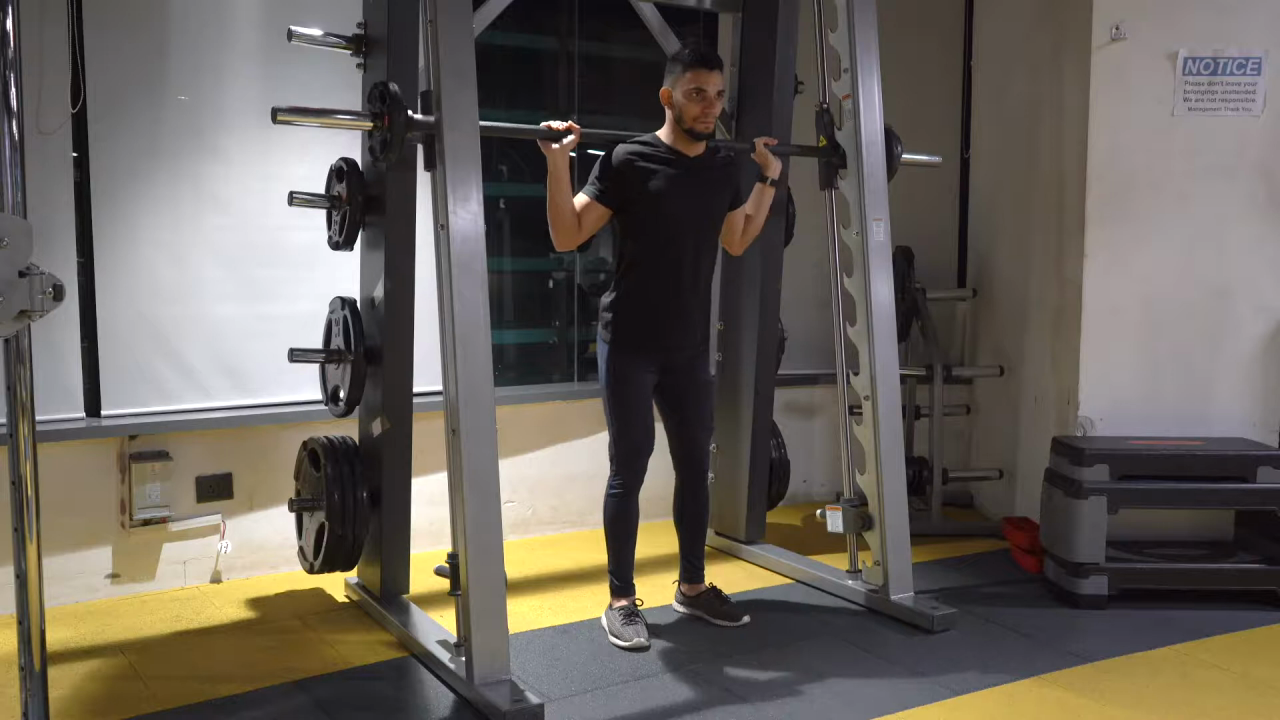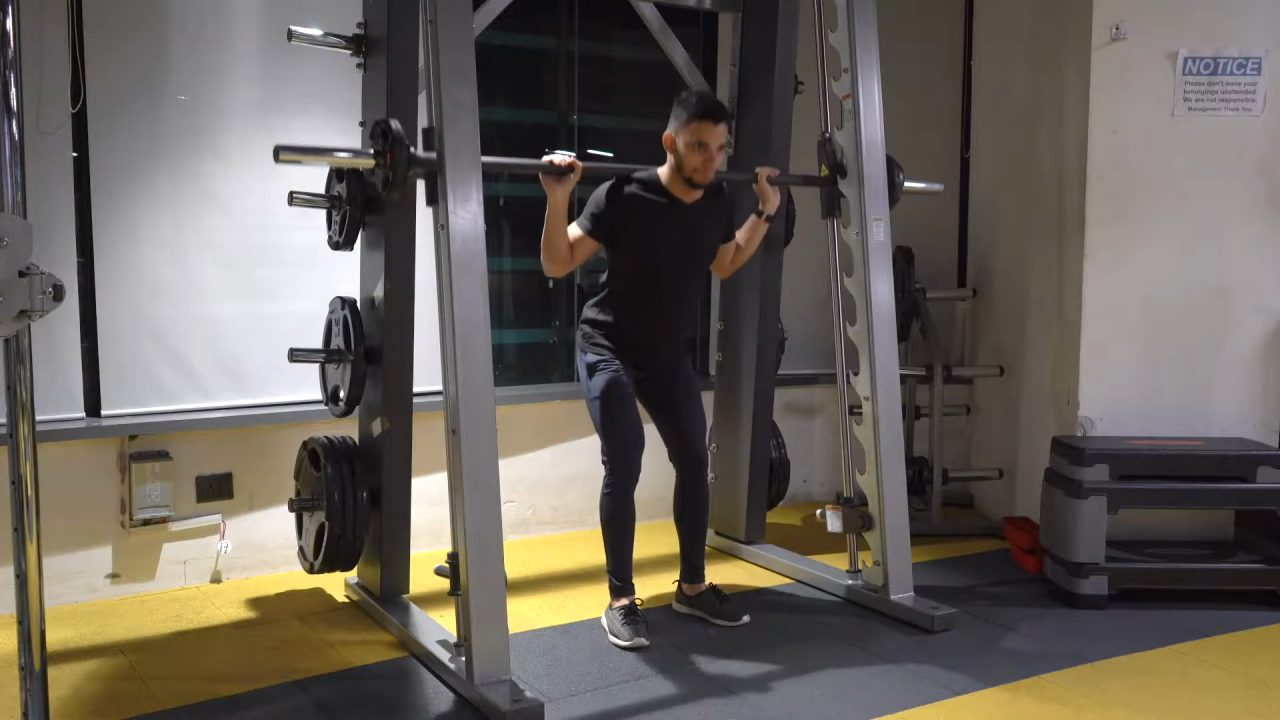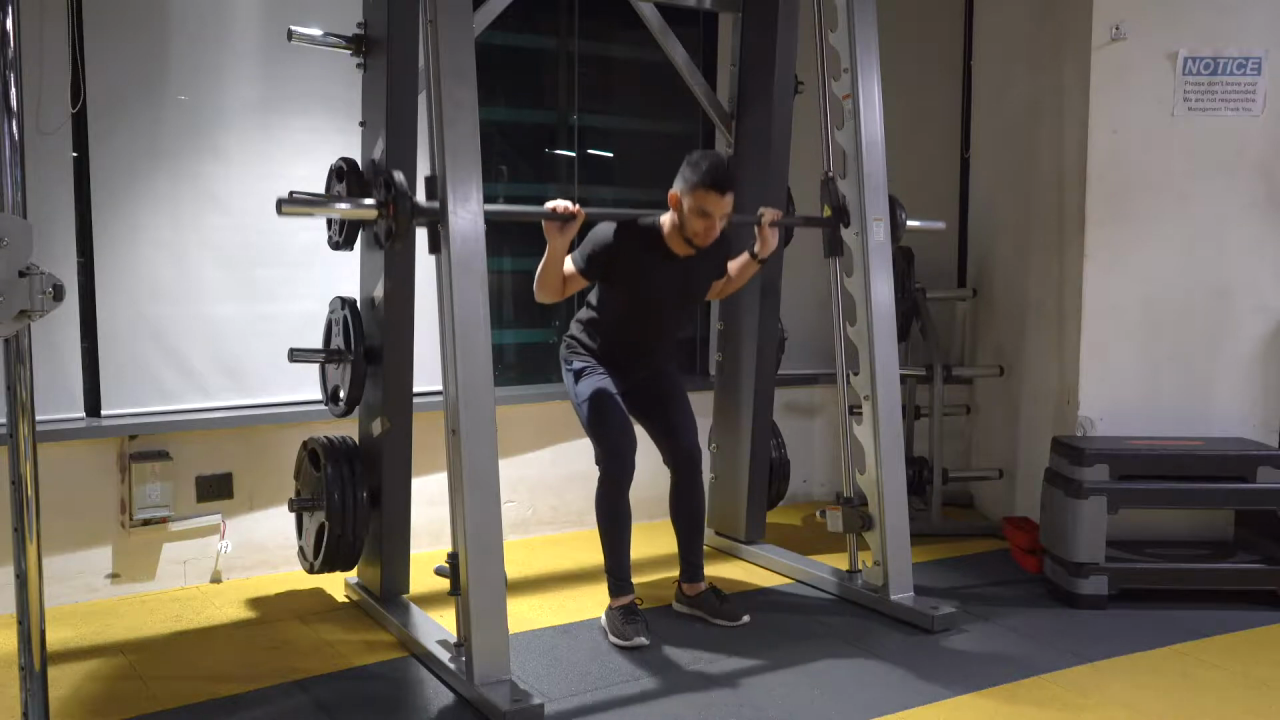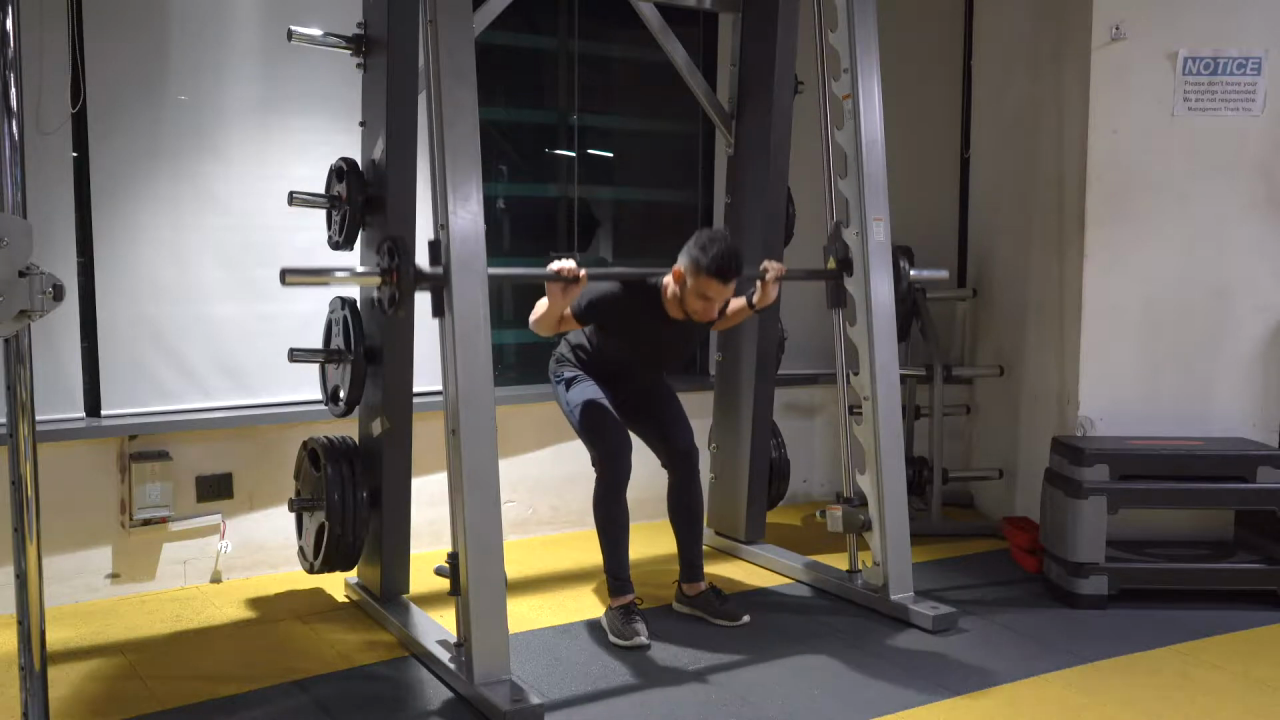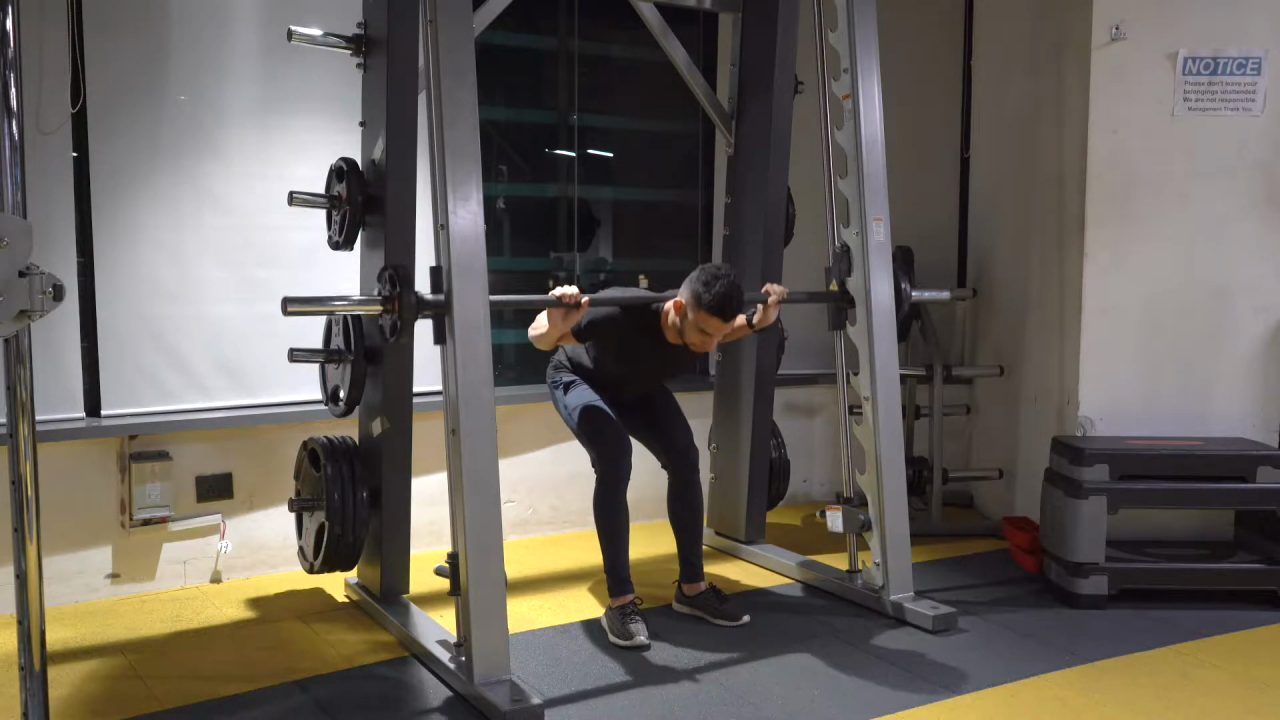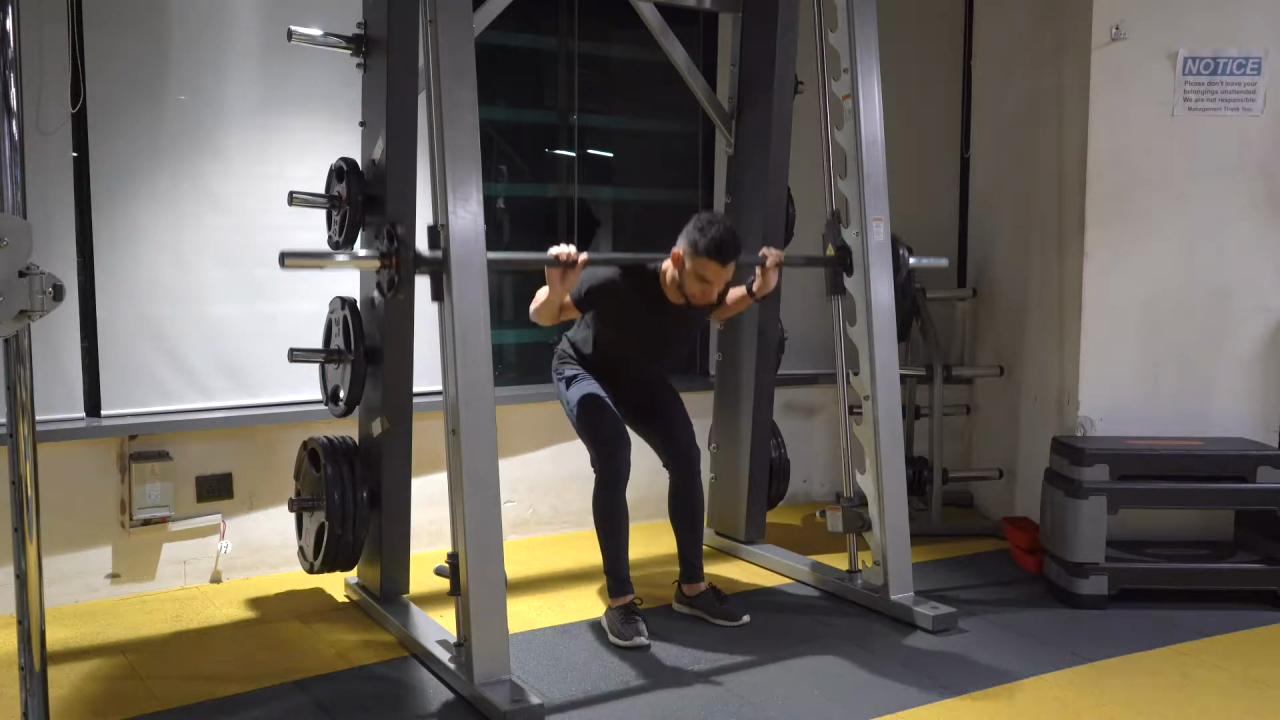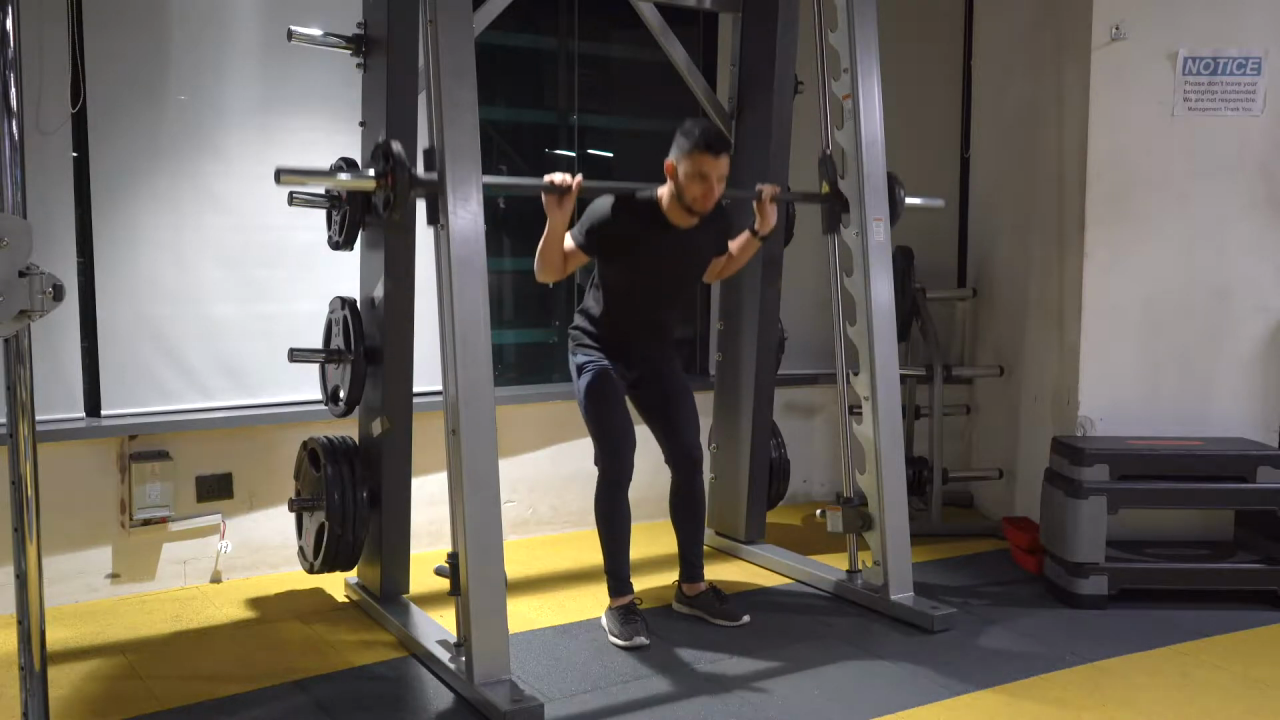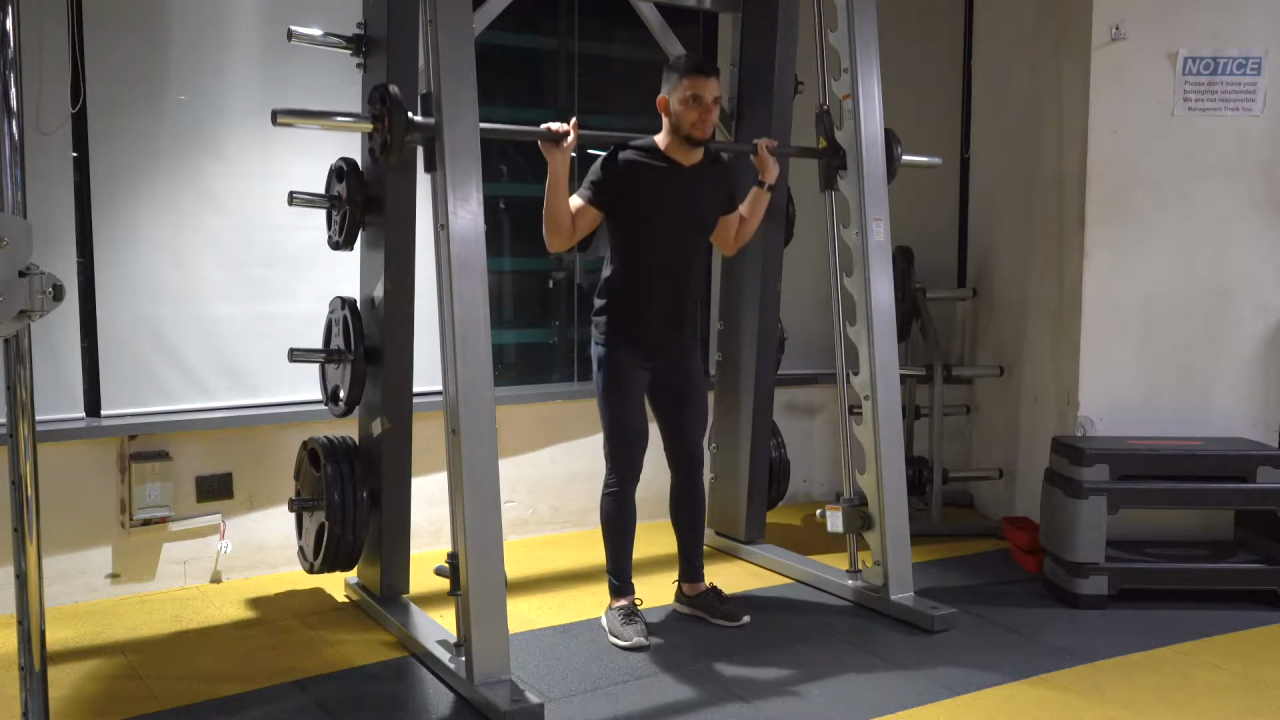
dt=0.5s
person 1, frame 1
left shoulder: (723, 169)
right shoulder: (628, 162)
left elbow: (737, 242)
right elbow: (566, 238)
left wrist: (769, 179)
right wrist: (558, 163)
left hip: (689, 347)
right hip: (629, 346)
left knee: (695, 463)
right knee: (631, 468)
left ankle: (693, 586)
right ankle: (621, 600)
person 1, frame 2
left shoulder: (719, 202)
right shoulder: (624, 197)
left elbow: (725, 264)
right elbow: (557, 264)
left wrist: (766, 211)
right wrist: (557, 199)
left hip: (669, 353)
right hip: (609, 351)
left knee: (694, 460)
right knee: (624, 465)
left ankle: (692, 586)
right ankle: (621, 601)
person 1, frame 3
left shoulder: (712, 248)
right shoulder: (619, 241)
left elbow: (716, 288)
right elbow: (547, 292)
left wrist: (760, 251)
right wrist: (556, 246)
left hip: (653, 366)
right hip: (593, 360)
left knee: (687, 457)
right knee: (619, 459)
left ankle: (692, 586)
right ankle: (620, 601)
person 1, frame 4
left shoulder: (707, 303)
right shoulder: (620, 296)
right elbow: (540, 327)
left wrist: (758, 300)
right wrist: (556, 302)
left hip: (642, 378)
right hip: (583, 372)
left knee: (685, 457)
right knee: (615, 459)
left ankle: (692, 586)
right ankle: (620, 601)
person 1, frame 5
left shoulder: (704, 324)
right shoulder: (619, 317)
right elbow: (538, 337)
left wrist: (758, 321)
right wrist: (555, 325)
left hip: (639, 384)
right hip: (580, 379)
left knee: (684, 457)
right knee: (615, 460)
left ankle: (692, 586)
right ankle: (621, 601)
person 1, frame 6
left shoulder: (706, 290)
right shoulder: (619, 283)
right elbow: (541, 316)
left wrist: (757, 289)
right wrist: (557, 289)
left hip: (644, 376)
right hip: (584, 371)
left knee: (686, 458)
right knee: (614, 461)
left ankle: (692, 587)
right ankle: (620, 601)
person 1, frame 7
left shoulder: (714, 221)
right shoulder: (618, 215)
left elbow: (715, 270)
right elbow: (547, 273)
left wrist: (760, 229)
right wrist: (557, 219)
left hip: (656, 351)
right hip: (599, 349)
left knee: (688, 459)
right knee: (618, 465)
left ankle: (692, 586)
right ankle: (620, 601)
person 1, frame 8
left shoulder: (718, 173)
right shoulder: (623, 166)
left elbow: (730, 241)
right elbow: (558, 239)
left wrist: (765, 182)
right wrist: (558, 167)
left hip: (680, 345)
right hip: (621, 344)
left knee: (689, 463)
right knee: (625, 469)
left ankle: (693, 586)
right ankle: (621, 600)
